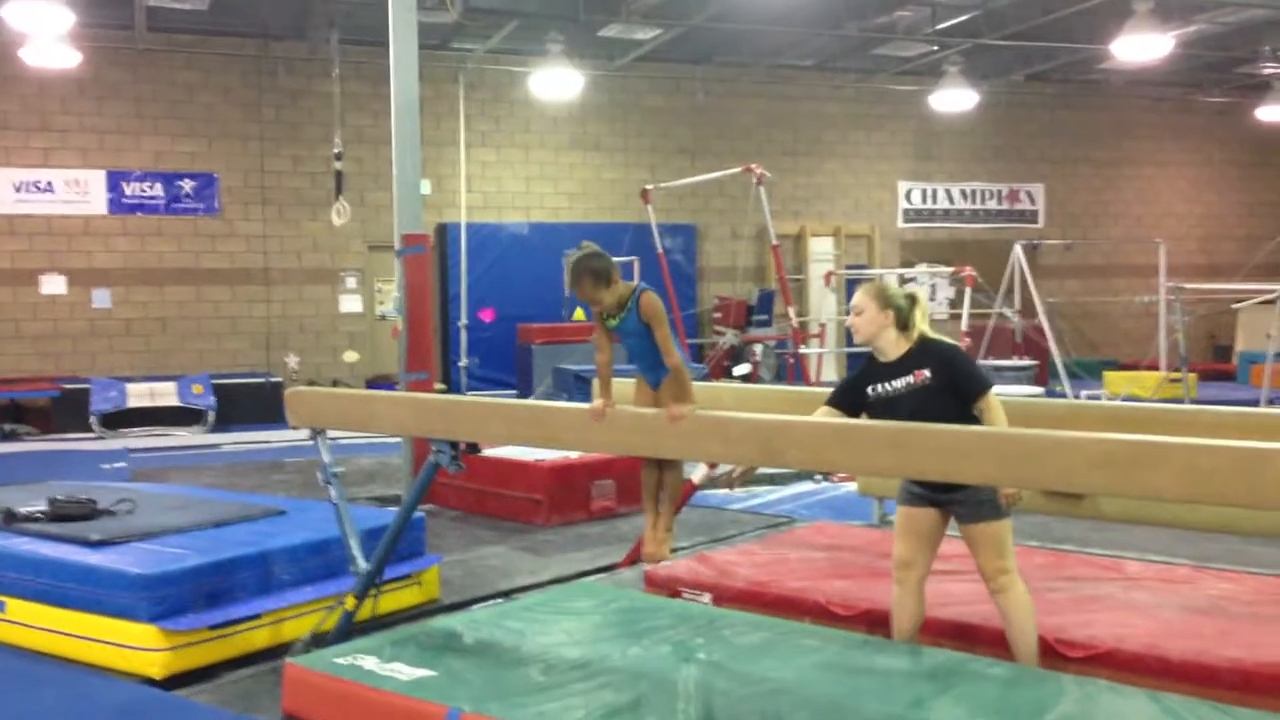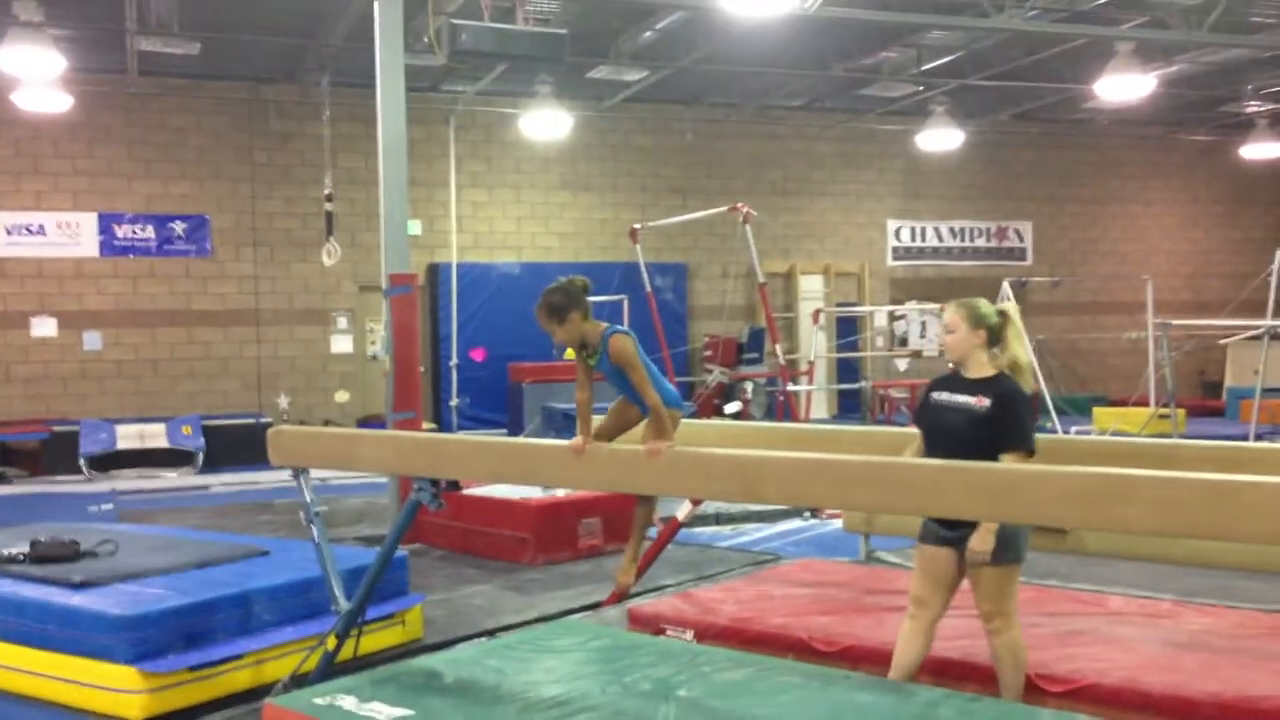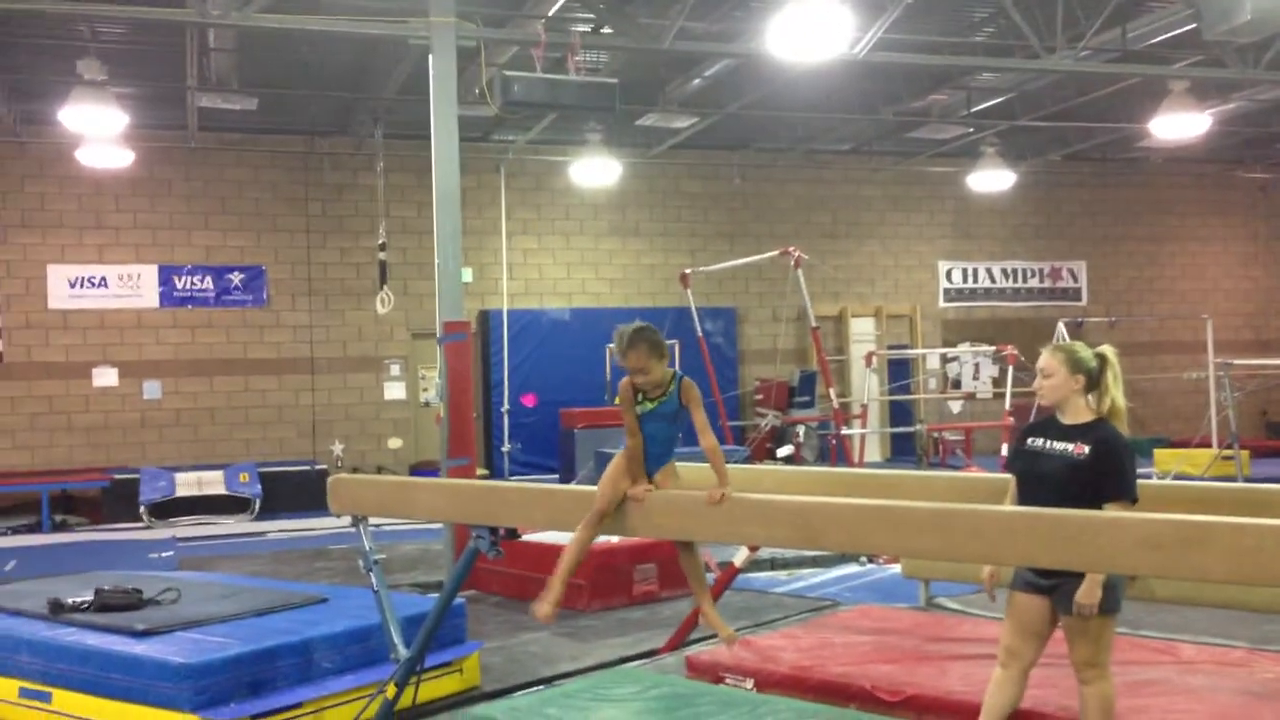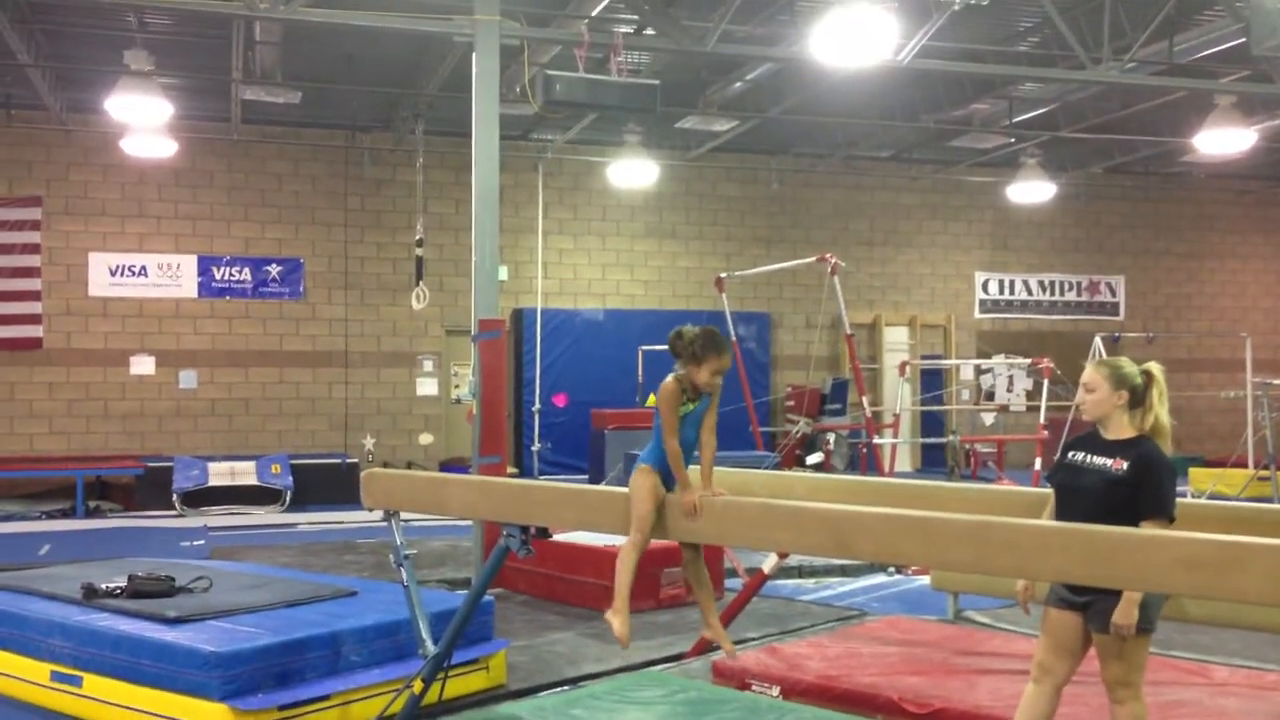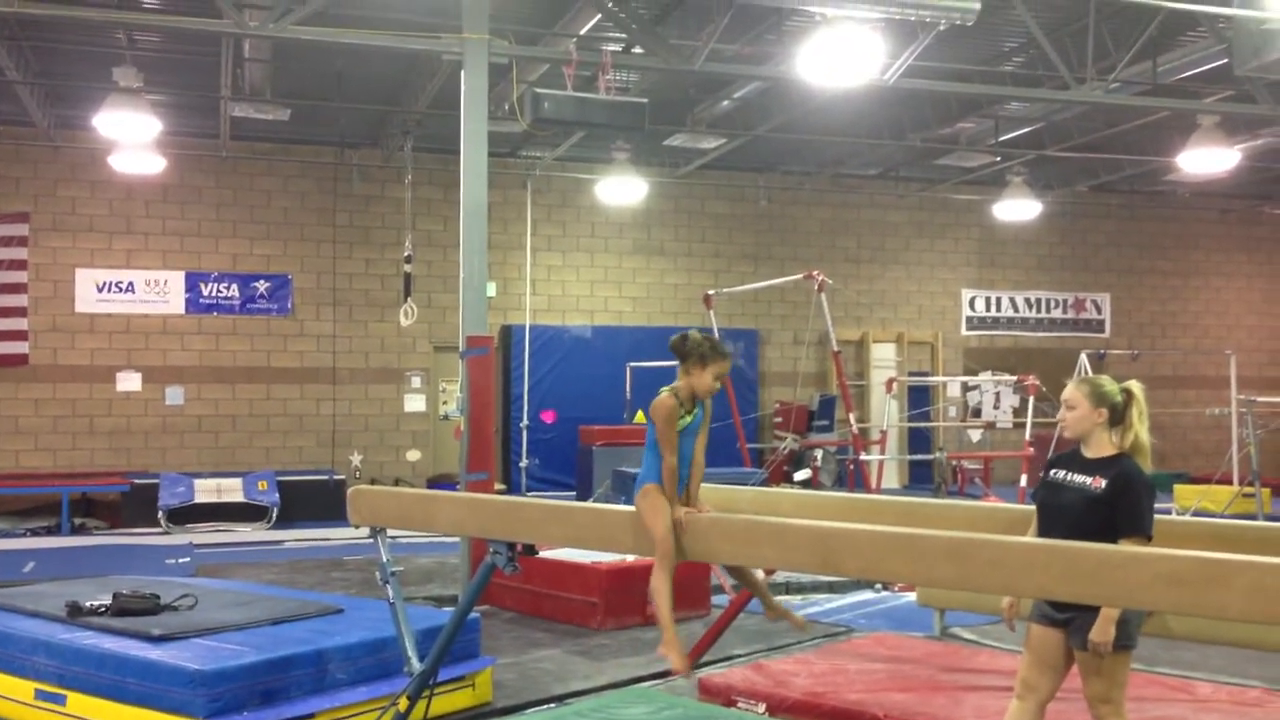
dt=1s
person 1, frame 1
left shoulder: (942, 356)
right shoulder: (865, 377)
left elbow: (990, 408)
left hip: (975, 481)
right hip: (921, 484)
left knee: (1000, 577)
right knee: (906, 571)
person 1, frame 2
left shoulder: (1008, 395)
right shoulder: (938, 388)
left elbow: (1011, 469)
right elbow: (918, 449)
left wrist: (988, 529)
left hip: (991, 525)
right hip: (940, 521)
left knee: (997, 619)
right knee: (920, 608)
person 1, frame 3
left shoulder: (1108, 442)
right shoulder: (1033, 433)
right elbow: (1014, 499)
left wrist: (1095, 580)
left hip: (1084, 573)
right hip: (1034, 567)
left knee: (1090, 669)
right knee: (1011, 658)
person 1, frame 4
left shoulder: (1149, 459)
right shoulder: (1075, 447)
right elbow: (1053, 513)
left wrist: (1132, 601)
left hip: (1119, 591)
right hip: (1069, 583)
left knee: (1122, 688)
right knee: (1044, 674)
person 1, frame 5
left shoulder: (1128, 477)
right shoulder: (1058, 465)
right elbow: (1037, 530)
left wrist: (1109, 618)
left hip: (1100, 607)
right hip: (1051, 600)
right knee: (1028, 690)
person 2, frame 1
left shoulder: (646, 300)
right shoulder: (600, 309)
left elbow: (671, 353)
right elbow: (603, 353)
left wrist: (686, 400)
right wrist: (604, 397)
left hip: (672, 373)
right hip: (646, 375)
left ankle: (665, 525)
right ankle: (650, 520)
person 2, frame 2
left shoulder: (617, 342)
right shoulder: (582, 344)
left elbow: (650, 393)
right elbow: (583, 392)
left wrist: (663, 439)
right wrist: (583, 435)
left hip: (662, 402)
right hip: (635, 399)
right knee: (598, 435)
left ankle: (633, 555)
person 2, frame 3
left shoulder: (684, 387)
right shoulder: (627, 388)
left elbow: (706, 437)
right elbow: (633, 439)
left wrist: (723, 484)
right wrist: (636, 482)
left hip: (661, 462)
right hip: (630, 459)
right knee: (599, 512)
left ankle: (707, 609)
right ankle: (554, 592)
person 2, frame 4
left shoulder: (712, 389)
right shoulder: (671, 388)
left elbow: (708, 437)
right elbow: (670, 443)
left wrist: (706, 486)
right wrist: (685, 488)
left hip: (677, 474)
right hip: (651, 469)
left knee: (693, 550)
right knee: (640, 533)
left ankle: (712, 624)
right ankle: (619, 610)
person 2, frame 5
left shoulder: (703, 403)
right shoulder: (666, 403)
left elbow: (698, 454)
right elbow: (668, 458)
left wrist: (692, 502)
right wrist: (677, 505)
left hip: (680, 487)
right hip: (654, 486)
right knee: (667, 557)
left ankle: (771, 605)
right ankle: (670, 639)
